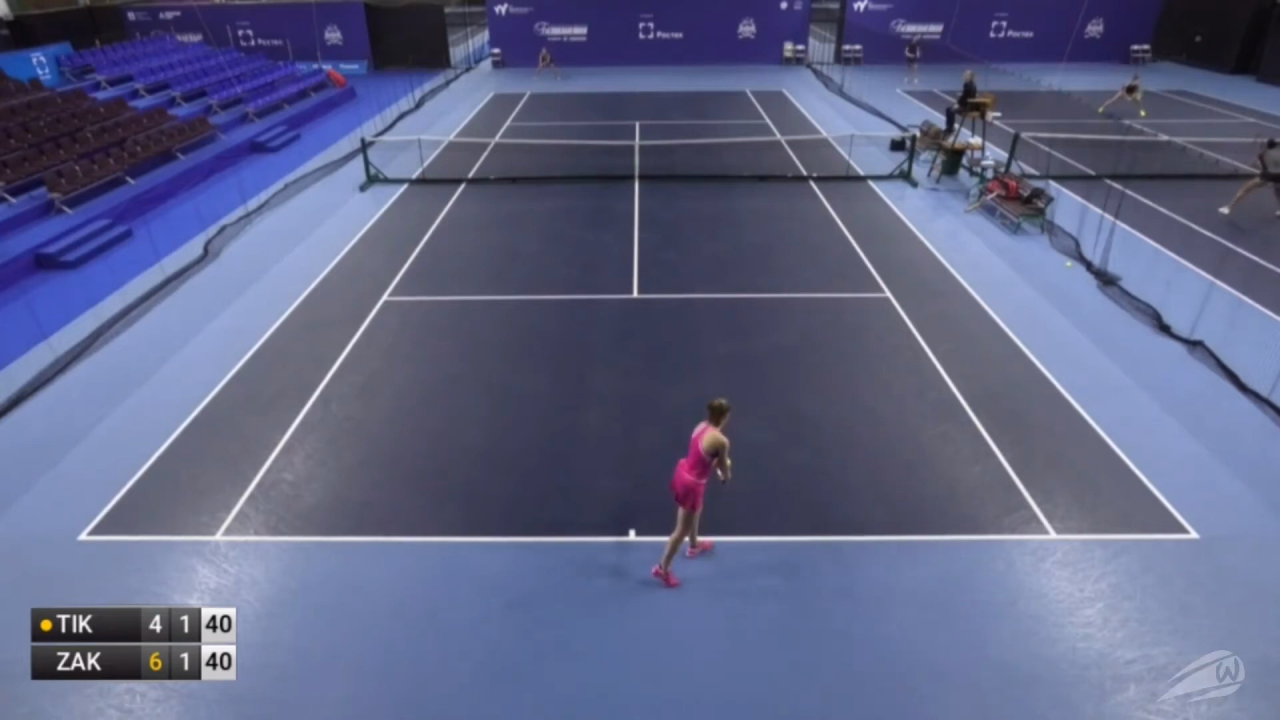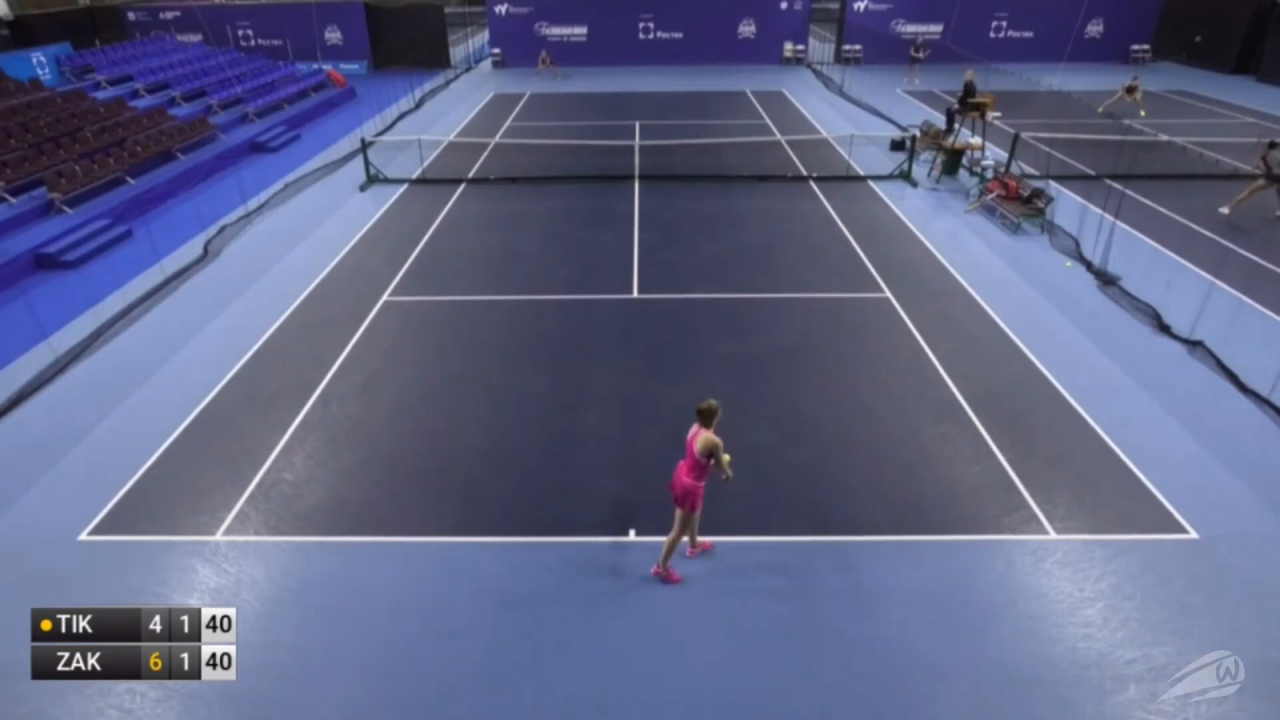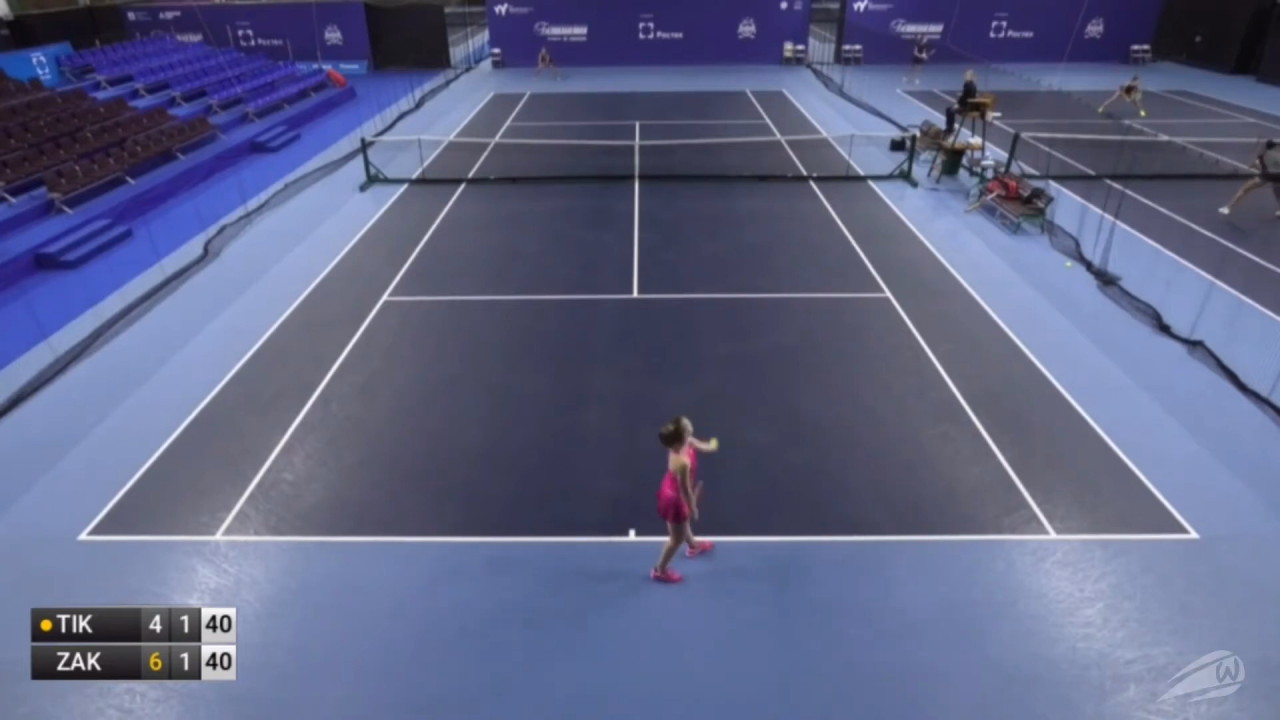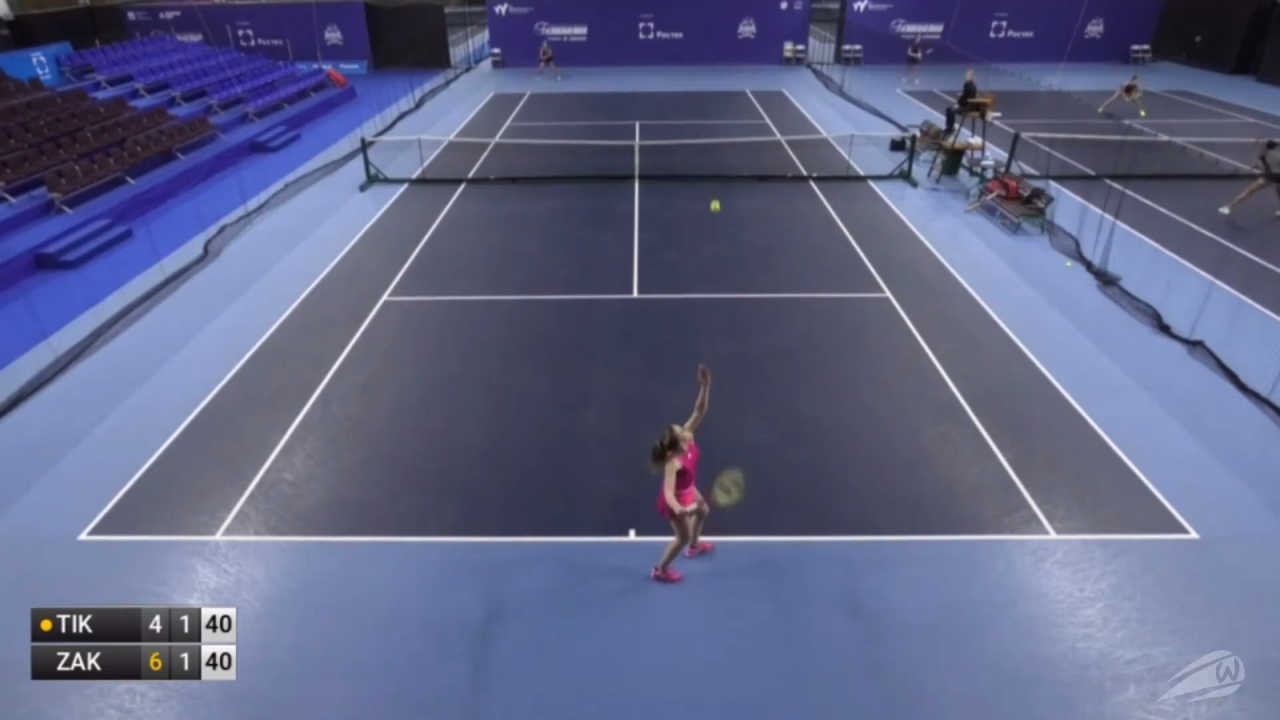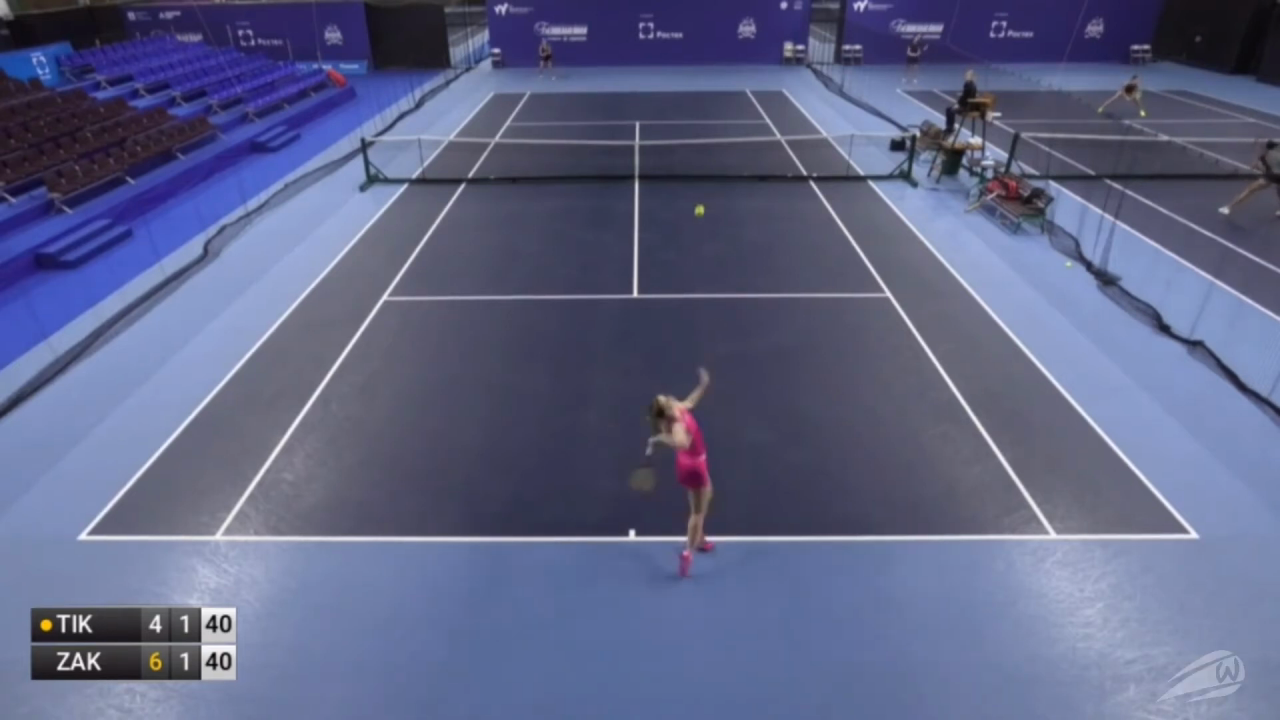
dt=0.5s
person 1, frame 1
left shoulder: (702, 426)
right shoulder: (721, 441)
right elbow: (723, 466)
right wrist: (726, 476)
left hip: (683, 472)
right hip: (692, 484)
left knee: (696, 512)
right knee: (682, 530)
left ankle: (694, 545)
right ankle: (662, 568)
person 1, frame 2
left shoulder: (696, 428)
right shoulder: (714, 441)
right elbow: (720, 465)
left wrist: (712, 460)
right wrist: (728, 474)
left hip: (682, 474)
right hip: (690, 487)
left knee: (695, 514)
right knee: (680, 530)
left ankle: (694, 545)
right ankle: (661, 567)
person 1, frame 3
left shoulder: (683, 442)
right shoulder: (681, 462)
left elbow: (697, 444)
right elbow: (685, 493)
left wrist: (709, 446)
right wrist: (694, 510)
left hip: (672, 489)
right hip: (674, 499)
left knee: (685, 520)
right knee: (677, 537)
left ankle: (693, 544)
right ankle: (659, 571)
person 1, frame 4
left shoulder: (687, 436)
right shoulder: (673, 463)
left elbow: (699, 411)
right elbow: (668, 494)
left wrist: (705, 385)
right wrist: (679, 509)
left hip: (688, 489)
right hip: (678, 498)
left knee: (703, 512)
right knee: (682, 537)
left ankle: (695, 545)
right ankle: (660, 570)
person 1, frame 5
left shoulder: (680, 408)
right shoulder: (675, 426)
left elbow: (692, 400)
right elbow: (682, 444)
left wrist: (704, 384)
right wrist: (659, 439)
left hip: (691, 464)
right hip: (693, 467)
left knee: (702, 502)
right knee: (699, 510)
left ankle: (699, 540)
right ankle: (688, 552)
